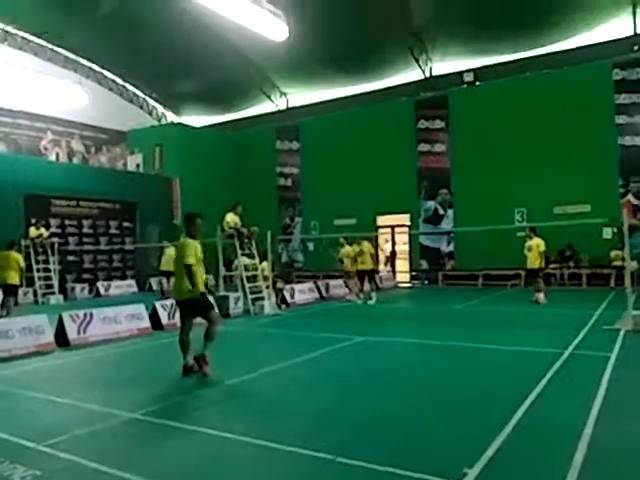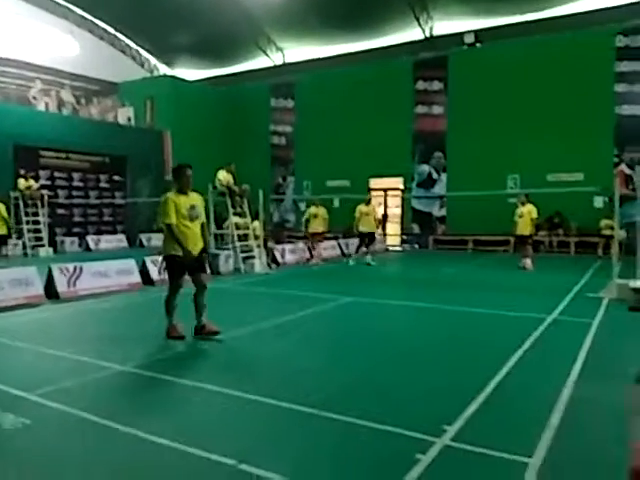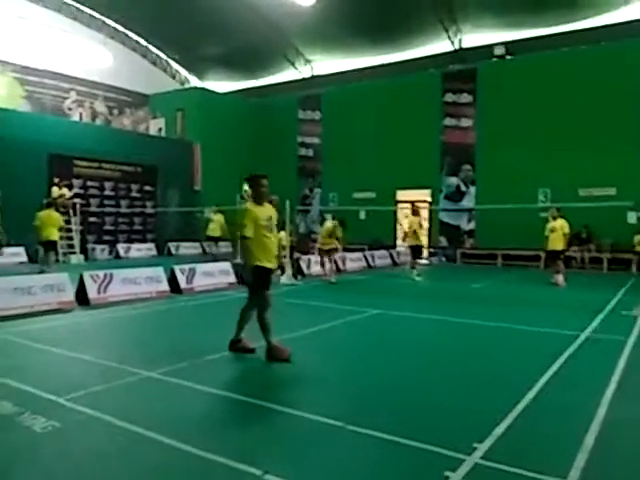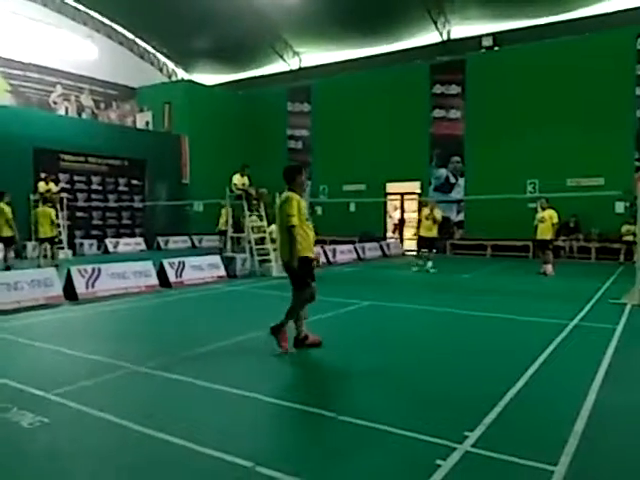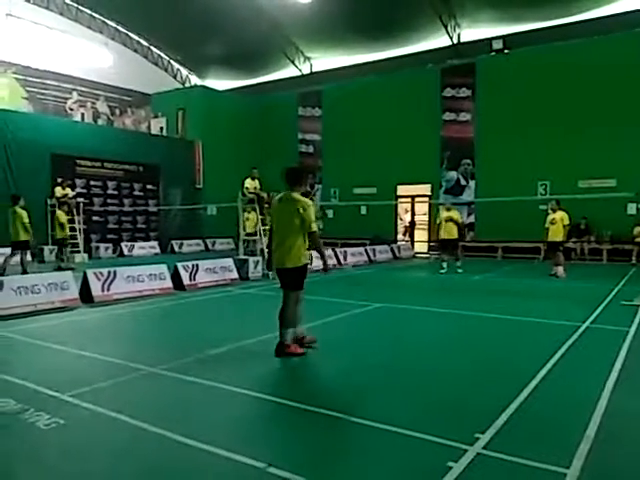
dt=1s
person 1, frame 1
left shoulder: (191, 243)
right shoulder: (188, 244)
right elbow: (189, 267)
left wrist: (206, 286)
right wrist: (195, 289)
left hip: (182, 293)
right hip: (191, 292)
left knee: (186, 327)
right knee: (214, 319)
left ankle: (188, 363)
right ankle: (202, 355)
person 1, frame 2
left shoulder: (198, 198)
right shoulder: (170, 199)
left elbow: (202, 225)
right elbow: (170, 227)
left wrist: (206, 248)
right wrist: (184, 249)
left hip: (196, 251)
right hip: (176, 252)
left knee: (202, 285)
right knee: (175, 288)
left ankle: (201, 324)
right ankle: (171, 325)
person 1, frame 3
left shoulder: (270, 209)
right shoulder: (249, 210)
right elbow: (245, 240)
left wrist: (277, 259)
right wrist: (247, 267)
left hip: (268, 263)
right hip: (256, 264)
left knee: (253, 302)
right knee: (264, 303)
left ankle: (237, 339)
right ankle: (271, 346)
person 1, frame 4
left shoulder: (297, 199)
right shoulder: (291, 199)
right elbow: (291, 231)
left wrist: (311, 254)
right wrist: (294, 259)
left hip: (303, 255)
right hip: (297, 256)
left knee: (301, 295)
right knee: (308, 295)
left ankle: (301, 335)
right ankle: (281, 327)
person 1, frame 5
left shoulder: (277, 202)
right shoulder: (304, 204)
left elbow: (272, 231)
right elbow: (313, 235)
left wrist: (270, 255)
right wrist: (324, 257)
left hip: (279, 259)
right hip: (295, 260)
left knee: (294, 297)
right knee: (290, 300)
left ankle: (297, 335)
right ankle: (284, 344)
